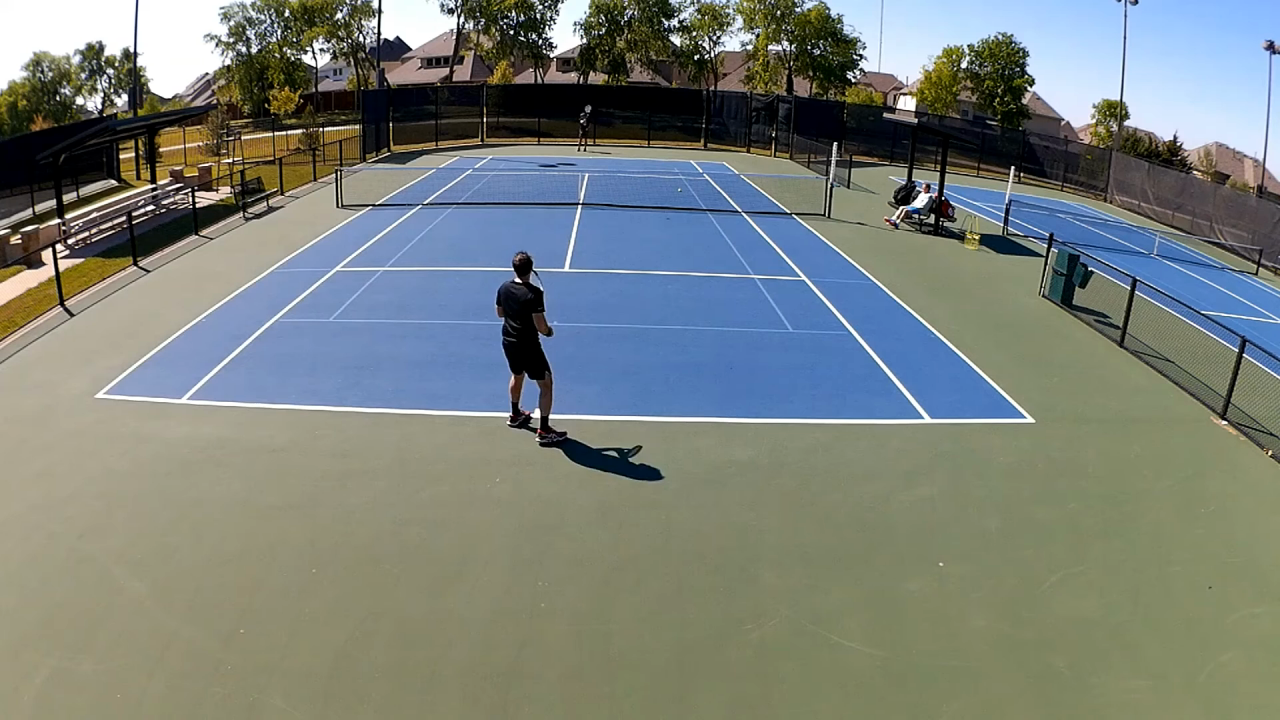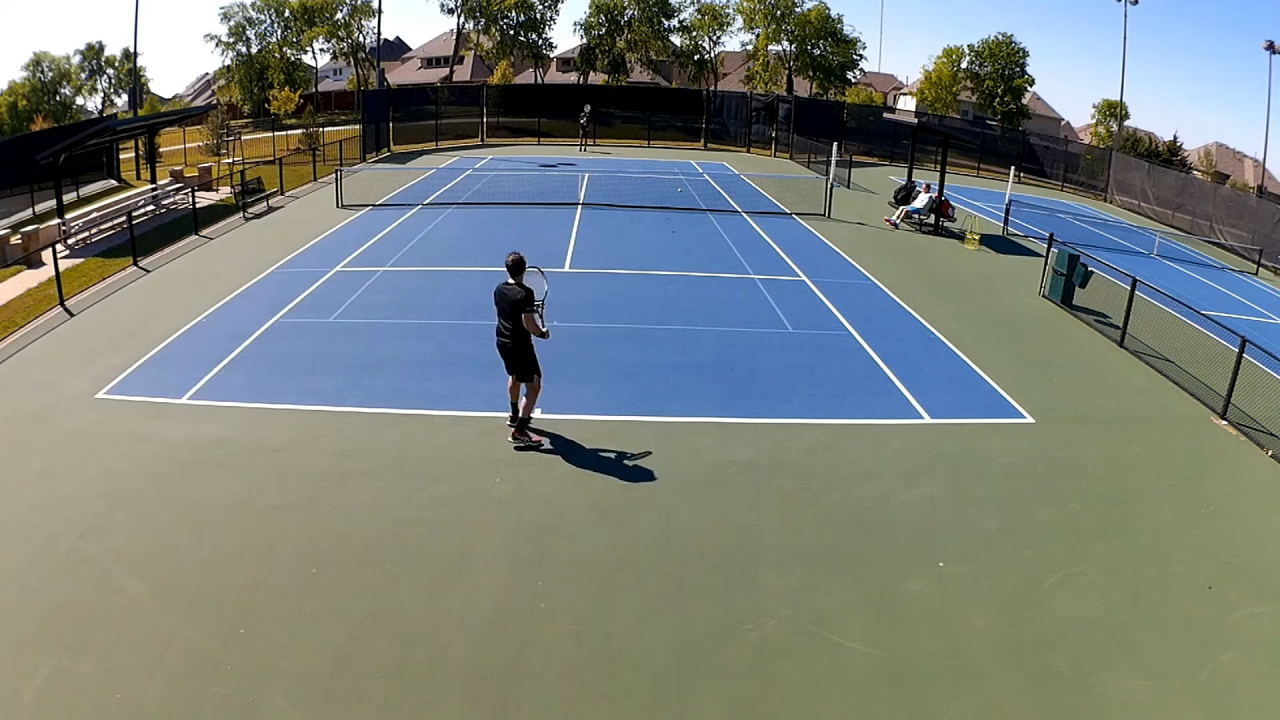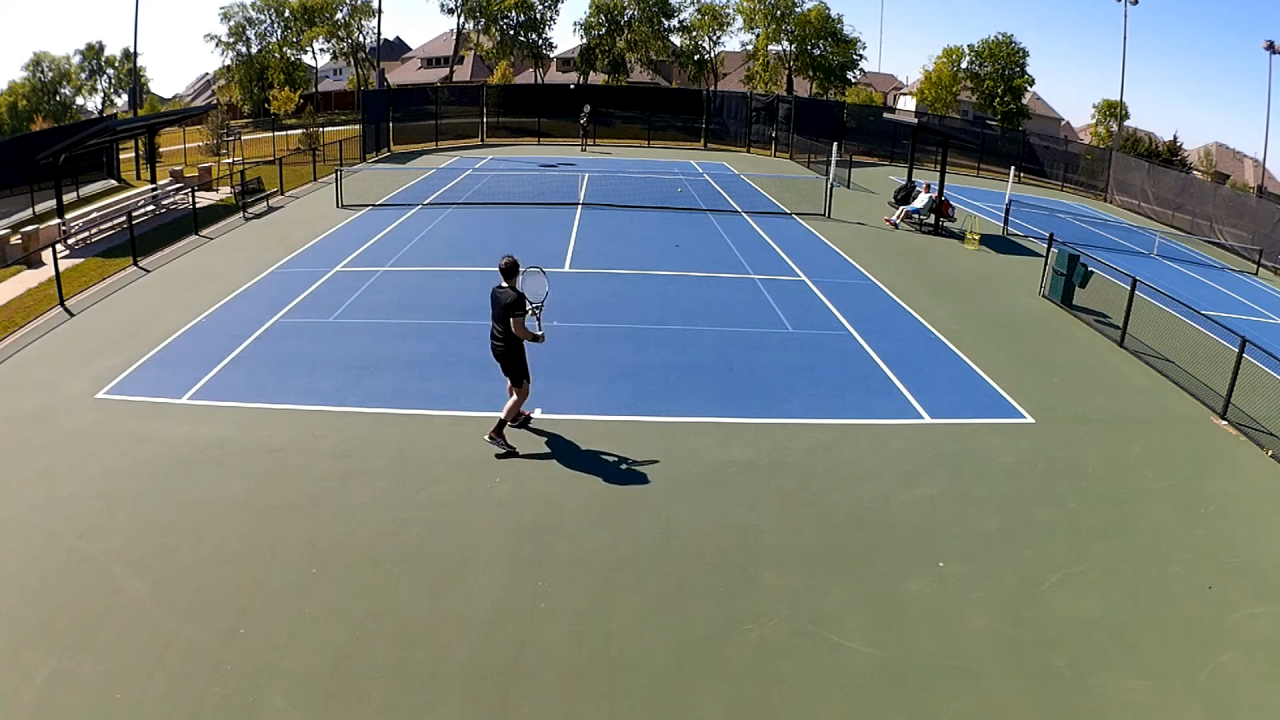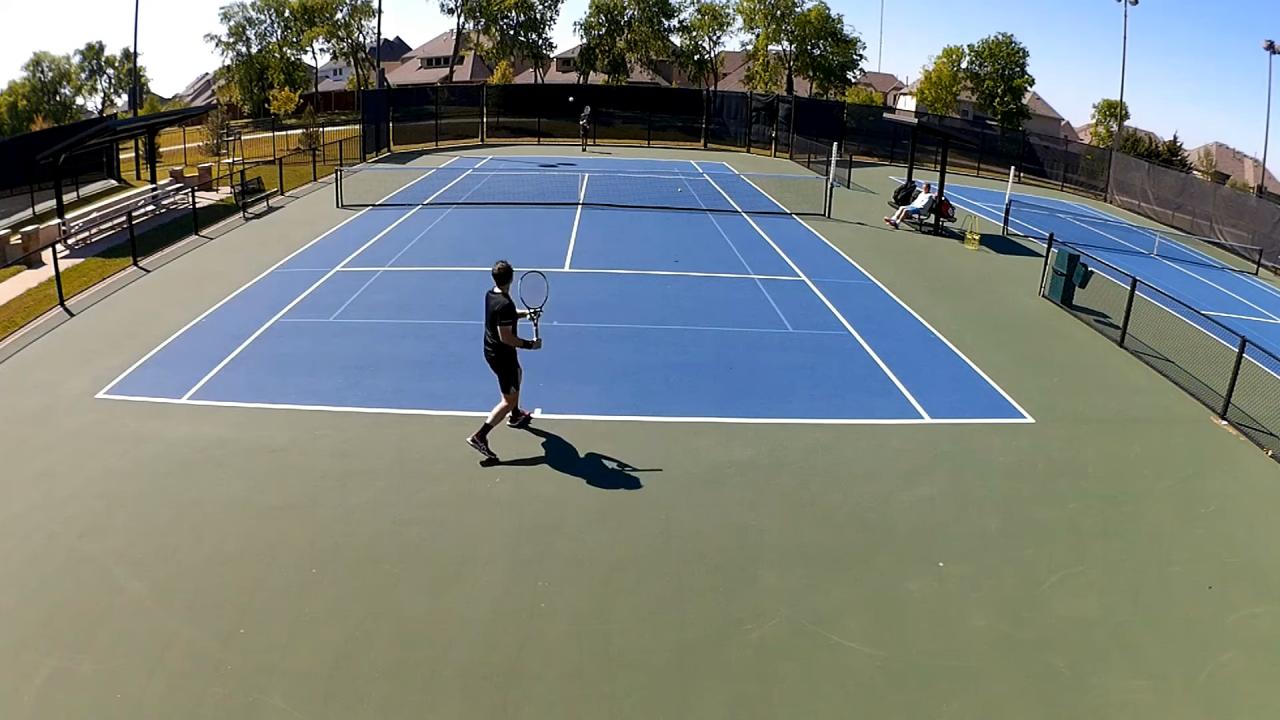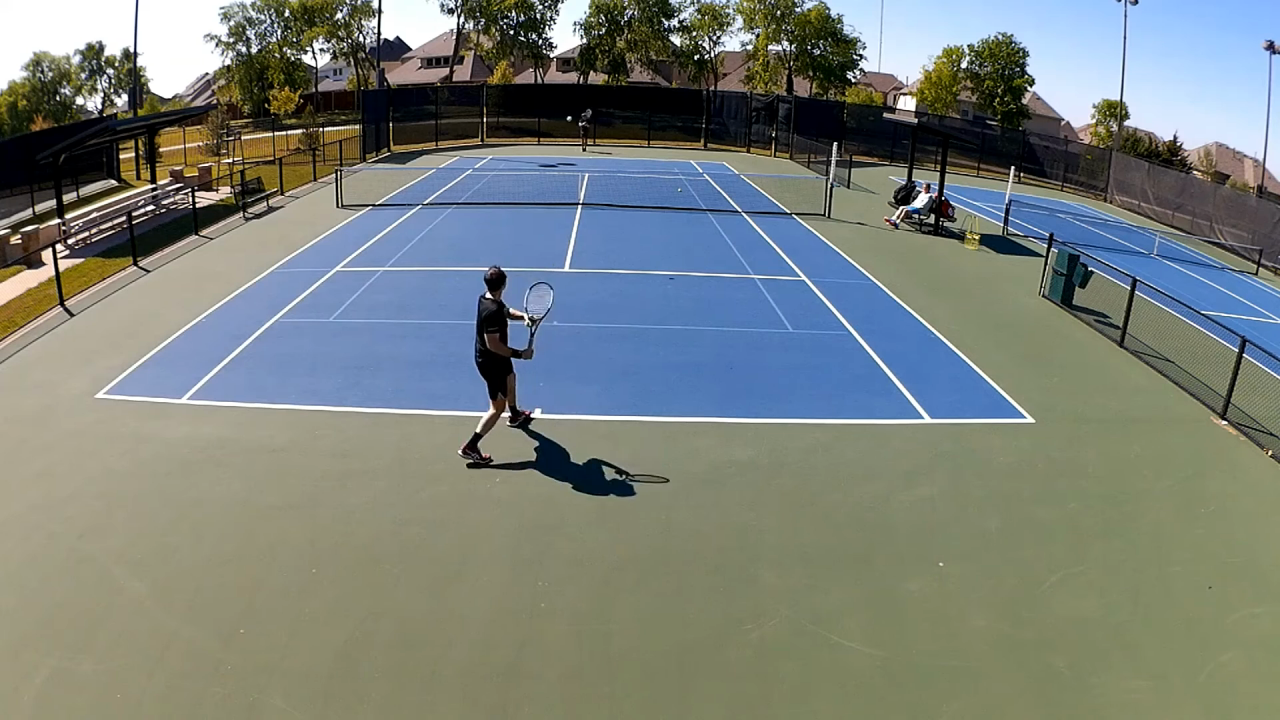
dt=0.1s
person 1, frame 1
left shoulder: (504, 288)
right shoulder: (534, 293)
left elbow: (500, 313)
right elbow: (540, 324)
right wrist: (548, 332)
left hip: (508, 341)
right hip: (527, 345)
left knee: (517, 376)
right knee: (546, 384)
left ankle: (515, 415)
right ankle: (544, 429)
person 1, frame 2
left shoulder: (499, 289)
right shoulder: (525, 293)
right elbow: (529, 325)
right wrist: (542, 333)
left hip: (502, 342)
right hip: (520, 346)
left knee: (514, 377)
right knee: (533, 387)
left ankle: (515, 415)
right ankle: (520, 431)
person 1, frame 3
left shoulder: (496, 291)
right shoulder: (516, 297)
right elbow: (517, 329)
left wrist: (526, 309)
right wrist: (536, 337)
left hip: (497, 345)
right hip: (510, 349)
left knee: (513, 380)
right knee: (521, 392)
left ankle: (515, 416)
right ankle: (496, 431)
person 1, frame 4
left shoulder: (491, 294)
right shoulder: (506, 304)
right elbow: (506, 337)
left wrist: (524, 313)
right wrist: (529, 344)
left hip: (490, 351)
right hip: (502, 354)
left knee: (516, 376)
right knee: (510, 400)
left ankle: (515, 415)
right ankle: (479, 436)
person 1, frame 5
left shoulder: (489, 300)
right shoulder: (493, 311)
left elbow: (506, 312)
right elbow: (492, 344)
left wrist: (523, 316)
right wrist: (520, 353)
left hip: (487, 358)
right hip: (491, 361)
left knee: (509, 378)
right knee: (497, 406)
left ankle: (516, 416)
right ankle: (470, 448)
